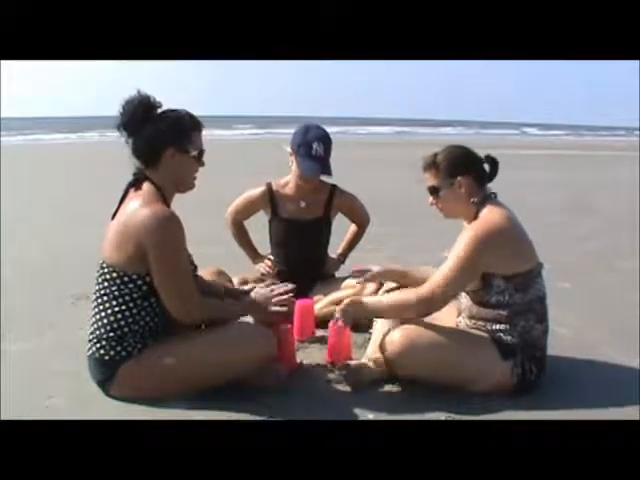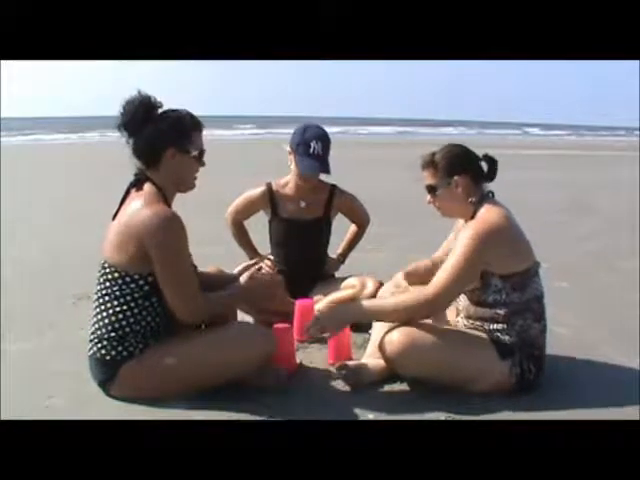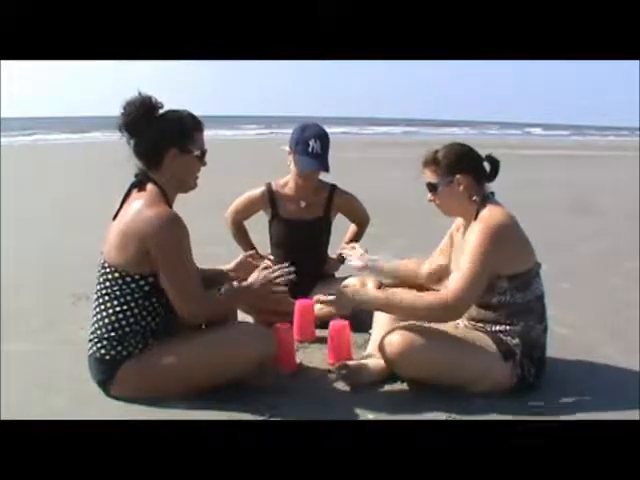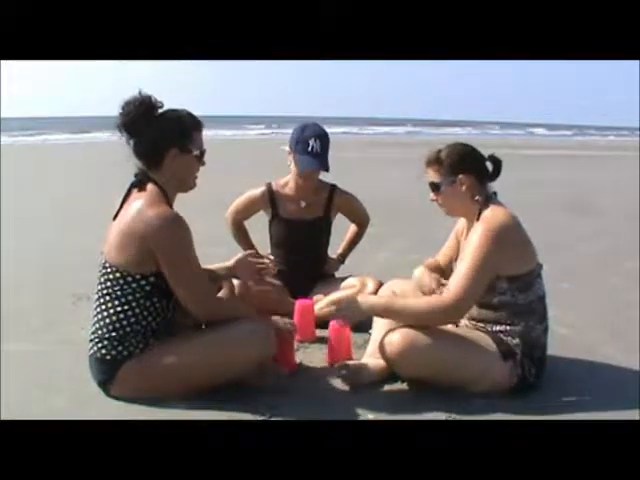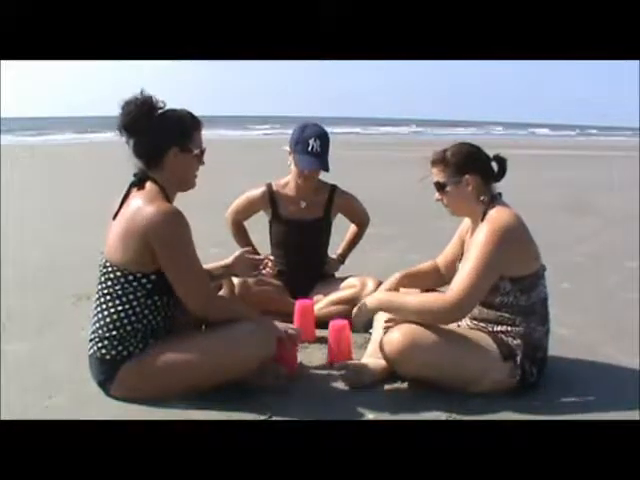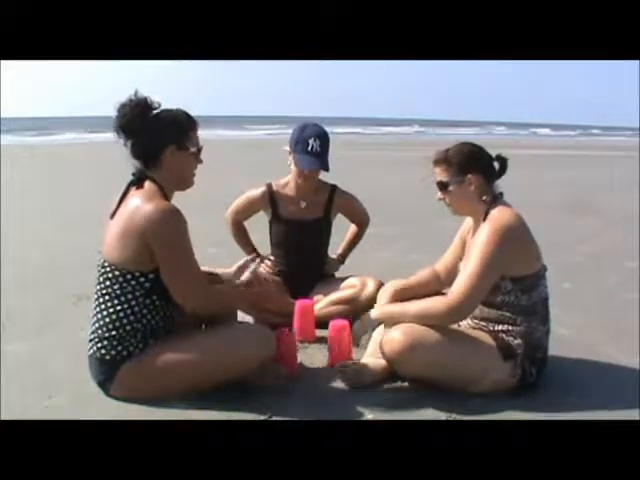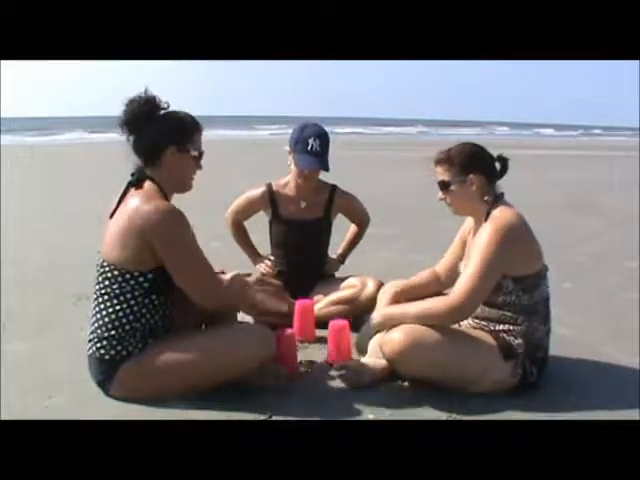
dt=0.2s
person 1, frame 1
left shoulder: (140, 199)
right shoulder: (158, 219)
left elbow: (182, 284)
right elbow: (188, 310)
left wrist: (239, 295)
right wrist: (249, 307)
left hip: (123, 349)
right hip: (127, 366)
left knee: (217, 278)
right knee: (262, 341)
left ankle: (224, 361)
person 1, frame 2
left shoulder: (141, 199)
right shoulder: (160, 219)
right elbow: (190, 310)
left wrist: (232, 281)
right wrist: (243, 294)
left hip: (126, 348)
right hip: (127, 367)
left knee: (217, 278)
right knee: (261, 342)
left ankle: (222, 361)
person 1, frame 3
left shoulder: (142, 199)
right shoulder: (161, 220)
right elbow: (193, 308)
left wrist: (227, 274)
right wrist: (248, 292)
left hip: (124, 350)
right hip: (127, 367)
left knee: (220, 285)
right knee: (260, 341)
left ankle: (222, 361)
person 1, frame 4
left shoulder: (141, 199)
right shoulder: (162, 220)
right elbow: (203, 306)
left wrist: (227, 270)
right wrist: (266, 319)
left hip: (124, 350)
right hip: (127, 367)
left knee: (221, 286)
right knee: (260, 340)
person 1, frame 5
left shoulder: (140, 198)
right shoulder: (163, 216)
right elbow: (202, 304)
left wrist: (226, 268)
right wrist: (265, 323)
left hip: (122, 351)
right hip: (127, 367)
left knee: (221, 285)
right knee: (261, 341)
person 1, frame 6
left shoulder: (137, 198)
right shoulder: (161, 214)
right elbow: (196, 300)
left wrist: (225, 278)
right wrist: (245, 296)
left hip: (120, 351)
right hip: (128, 367)
left knee: (219, 287)
right knee: (260, 342)
person 1, frame 7
left shoulder: (134, 197)
right shoulder: (161, 214)
right elbow: (207, 295)
left wrist: (225, 284)
right wrist: (249, 298)
left hip: (120, 351)
right hip: (126, 367)
left knee: (220, 283)
right knee: (260, 342)
person 2, frame 1
left shoulder: (485, 230)
right shoulder: (484, 217)
left elbow: (428, 300)
right elbow: (446, 282)
left wrist: (362, 306)
right wrist: (393, 274)
left hip: (513, 357)
left knee: (400, 343)
right knee: (397, 295)
left ankle: (381, 364)
right ankle: (375, 363)
person 2, frame 2
left shoulder: (484, 228)
right shoulder: (475, 217)
left elbow: (430, 302)
right elbow: (436, 267)
left wrist: (350, 311)
right wrist: (402, 276)
left hip: (509, 356)
right hip: (479, 326)
left knee: (398, 343)
right knee: (391, 294)
left ankle: (378, 364)
right ankle: (373, 364)
person 2, frame 3
left shoulder: (489, 227)
right shoulder: (467, 220)
left elbow: (448, 307)
right elbow: (431, 272)
left wrist: (367, 298)
right wrist: (375, 265)
left hip: (511, 356)
left knee: (399, 344)
right knee: (394, 294)
left ankle: (381, 365)
right ankle: (374, 364)
person 2, frame 4
left shoulder: (491, 227)
right shoulder: (471, 220)
left elbow: (449, 309)
right elbow: (440, 266)
left wrist: (369, 304)
right wrist: (423, 272)
left hip: (510, 357)
right hip: (478, 326)
left knee: (399, 343)
right knee: (394, 291)
left ankle: (379, 364)
right ankle: (373, 363)
person 2, frame 5
left shoulder: (496, 228)
right shoulder: (475, 220)
left elbow: (452, 308)
right elbow: (439, 269)
left wrist: (380, 301)
right wrist: (399, 278)
left hip: (512, 356)
right hip: (481, 327)
left knee: (399, 342)
right knee: (398, 292)
left ankle: (380, 364)
right ankle: (374, 363)
person 2, frame 6
left shoulder: (498, 227)
right shoulder: (477, 220)
left elbow: (454, 309)
right elbow: (440, 274)
left wrist: (381, 314)
right wrist: (393, 293)
left hip: (512, 356)
right hip: (481, 326)
left knee: (399, 341)
right knee: (393, 295)
left ankle: (381, 363)
right ankle: (375, 362)
person 2, frame 7
left shoulder: (499, 227)
right shoulder: (477, 220)
left elbow: (456, 308)
right elbow: (440, 275)
left wrist: (383, 316)
right wrist: (395, 295)
left hip: (512, 356)
right hip: (482, 326)
left knee: (400, 342)
right knee: (391, 291)
left ankle: (380, 364)
right ankle: (375, 362)
person 3, frame 1
left shoulder: (336, 198)
right shoulder: (267, 195)
left elbow: (362, 220)
right elbow: (233, 217)
left wrist: (340, 258)
right wrist: (256, 257)
left hip: (319, 284)
person 3, frame 2
left shoulder: (336, 198)
right shoulder: (268, 195)
left elbow: (362, 221)
right elbow: (233, 217)
left wrist: (340, 258)
right wrist: (256, 258)
left hip: (320, 285)
left knee: (372, 289)
left ankle: (289, 316)
person 3, frame 3
left shoulder: (335, 198)
right shoulder: (267, 195)
left elbow: (362, 221)
right elbow: (233, 217)
left wrist: (339, 258)
left hip: (319, 285)
left ankle: (288, 318)
right ankle: (324, 313)
person 3, frame 4
left shoulder: (336, 198)
right shoulder: (267, 195)
left elbow: (362, 221)
right elbow: (233, 217)
left wrist: (340, 258)
left hip: (320, 284)
right hip: (280, 284)
left knee: (372, 288)
right knee: (238, 288)
left ankle: (291, 317)
person 3, frame 5
left shoulder: (336, 198)
right shoulder: (267, 195)
left elbow: (362, 221)
right elbow: (233, 218)
left wrist: (340, 258)
left hip: (320, 285)
right hip: (279, 285)
left knee: (372, 288)
right knee: (239, 288)
left ankle: (288, 316)
right ankle: (328, 311)
person 3, frame 6
left shoulder: (336, 198)
right shoulder: (267, 195)
left elbow: (362, 221)
right elbow: (233, 218)
left wrist: (340, 258)
right wrist: (256, 258)
left hip: (320, 285)
right hip: (279, 285)
left knee: (373, 289)
left ankle: (283, 317)
right ankle: (330, 312)
person 3, frame 7
left shoulder: (336, 198)
right shoulder: (267, 195)
left elbow: (362, 221)
right elbow: (233, 218)
left wrist: (340, 257)
right wrist: (256, 258)
left hip: (320, 285)
right hip: (279, 286)
left knee: (373, 289)
left ankle: (289, 319)
right ankle: (332, 311)
